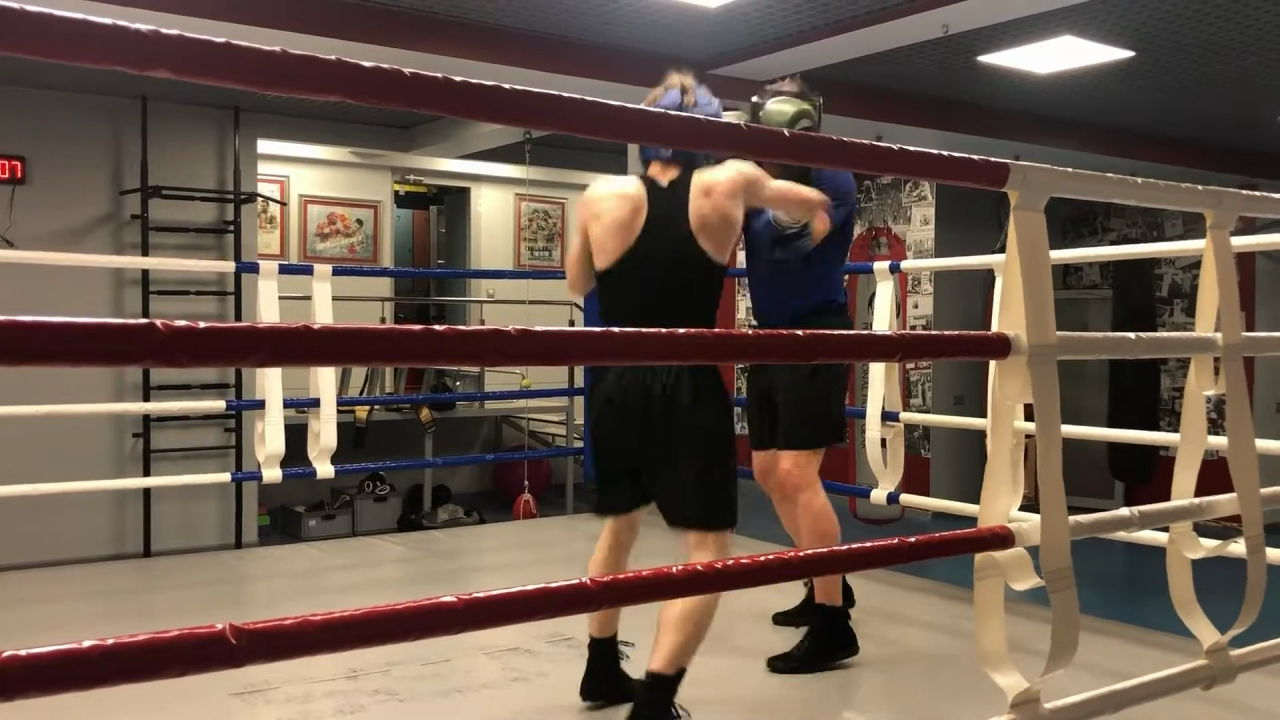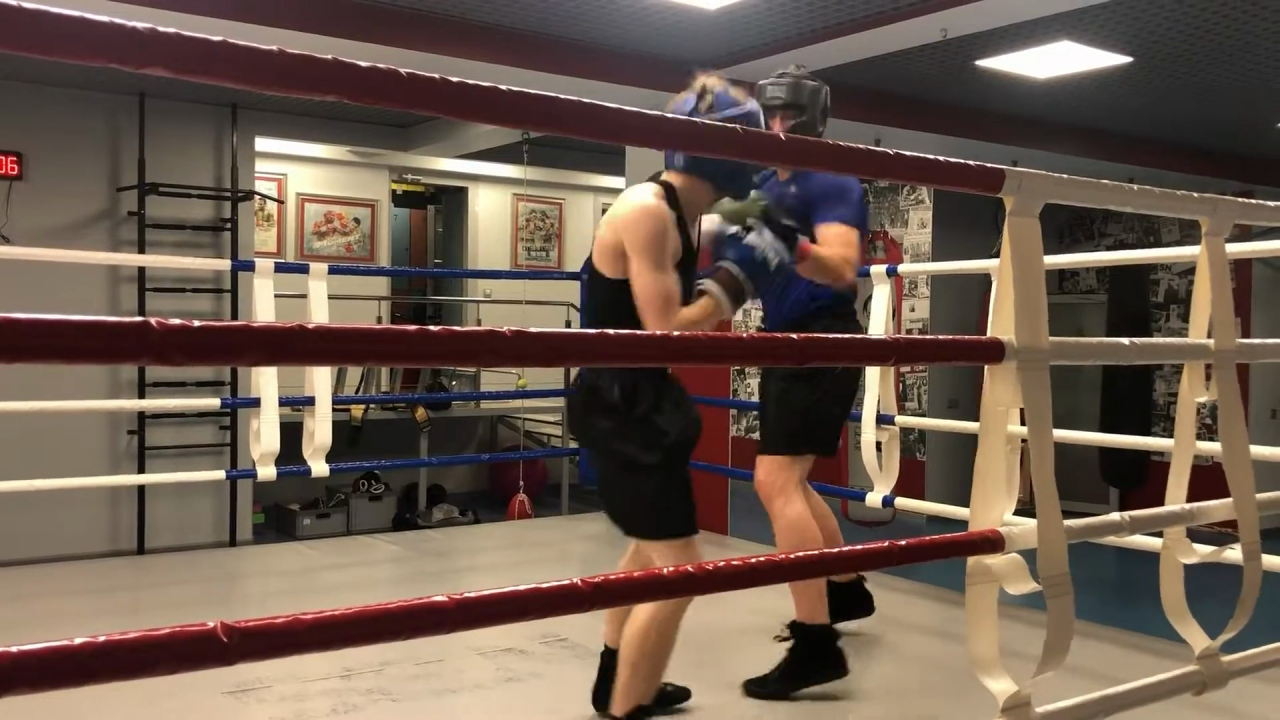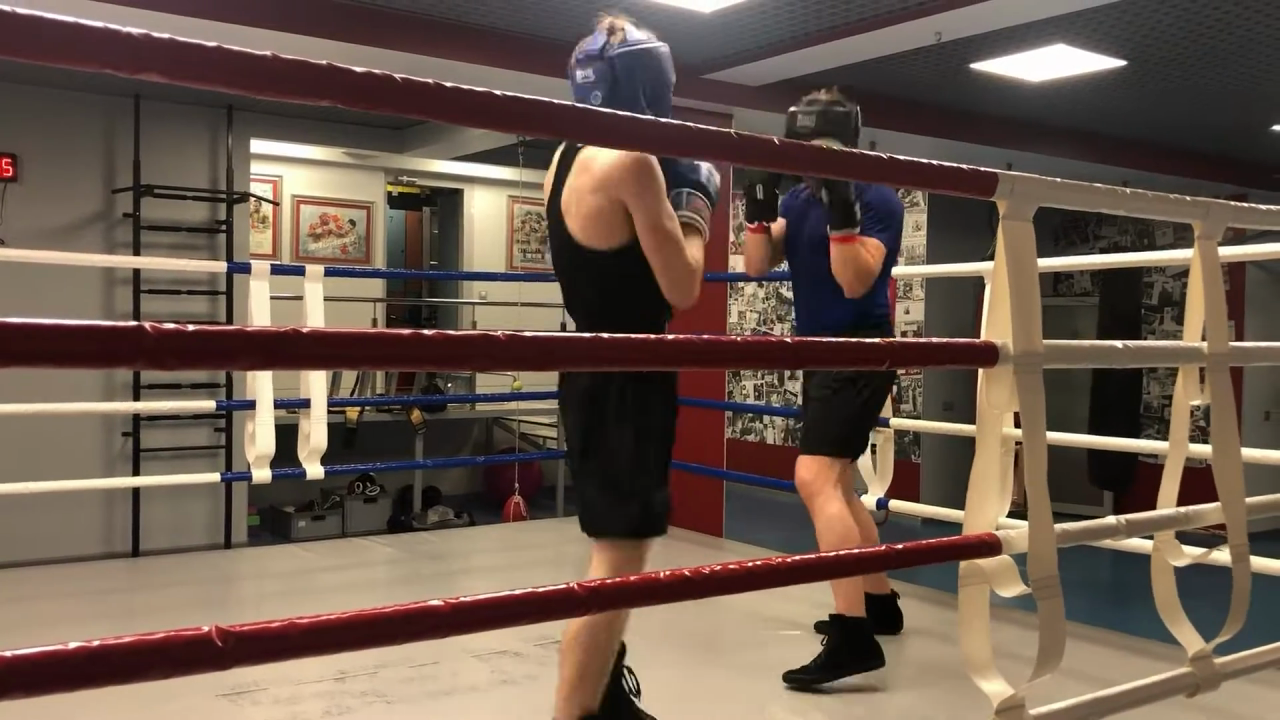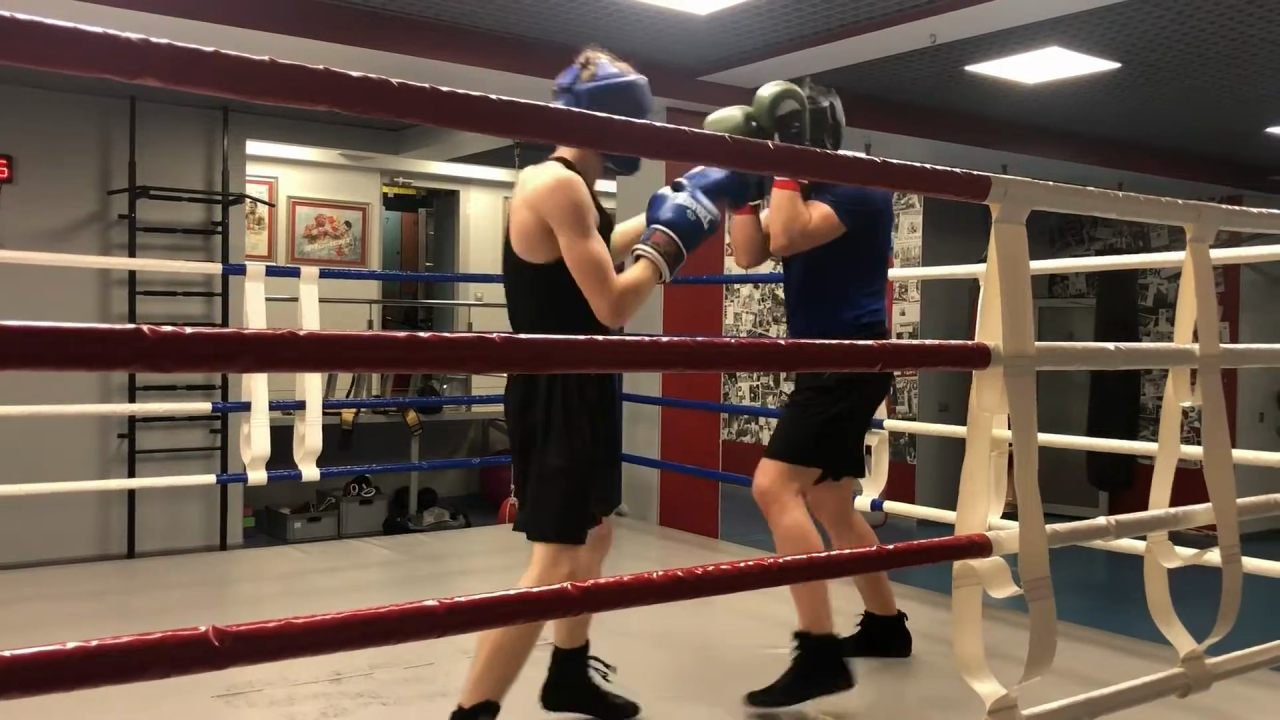
dt=0.7s
person 1, frame 1
left shoulder: (600, 196)
right shoulder: (730, 182)
left elbow: (578, 284)
right elbow: (813, 205)
left hip: (616, 384)
right hip: (684, 387)
left knee: (623, 524)
right knee: (708, 550)
person 1, frame 2
left shoulder: (671, 208)
right shoulder: (646, 211)
right elbow: (668, 336)
right wrist: (733, 277)
left hip: (631, 393)
right hip: (619, 398)
left knee: (653, 539)
right knee: (675, 565)
person 1, frame 3
left shoulder: (567, 159)
right shoulder: (630, 163)
right elbow: (682, 288)
left wrist: (669, 189)
right wrist: (695, 205)
left hip: (593, 374)
right hip: (624, 382)
left knee: (620, 547)
right knee: (619, 565)
person 1, frame 4
left shoulder: (569, 182)
right shoulder: (557, 184)
left elbow: (604, 247)
right elbow: (612, 305)
left wrist: (659, 218)
right wrist: (668, 240)
left hip: (577, 386)
right hip: (557, 389)
left knee: (595, 530)
right knee: (555, 564)
person 2, frame 1
left shoulder: (833, 180)
left elbow: (796, 228)
left wrist: (791, 166)
left knee: (794, 475)
right knee: (769, 472)
left ankle: (832, 627)
right ankle: (828, 591)
person 2, frame 2
left shoulder: (832, 186)
right shoulder: (772, 187)
left elbow: (840, 270)
left hip: (818, 344)
left knee: (775, 481)
right knee: (790, 481)
left ankle: (814, 645)
right ankle: (847, 588)
person 2, frame 3
left shoulder: (877, 200)
right shoulder: (801, 197)
left elbow: (856, 285)
right elbow: (757, 265)
left wrist: (842, 209)
right wrist: (758, 203)
left knee: (815, 480)
right knee: (834, 485)
left ankle: (853, 639)
right ankle: (878, 602)
person 2, frame 4
left shoulder: (859, 188)
right shoulder: (804, 188)
left elbow: (787, 239)
right elbow: (748, 255)
left hip: (851, 360)
right hip: (828, 363)
left knee: (775, 486)
right knee: (829, 501)
left ankle: (818, 653)
right ankle: (885, 624)
